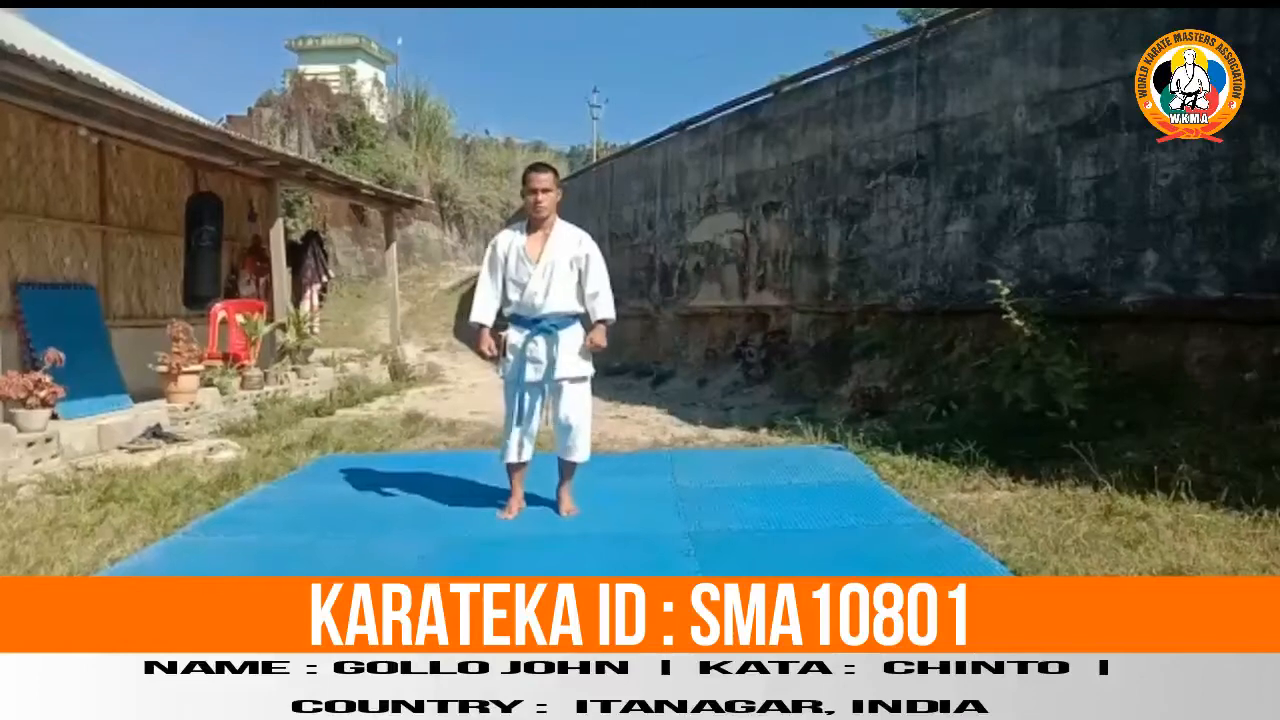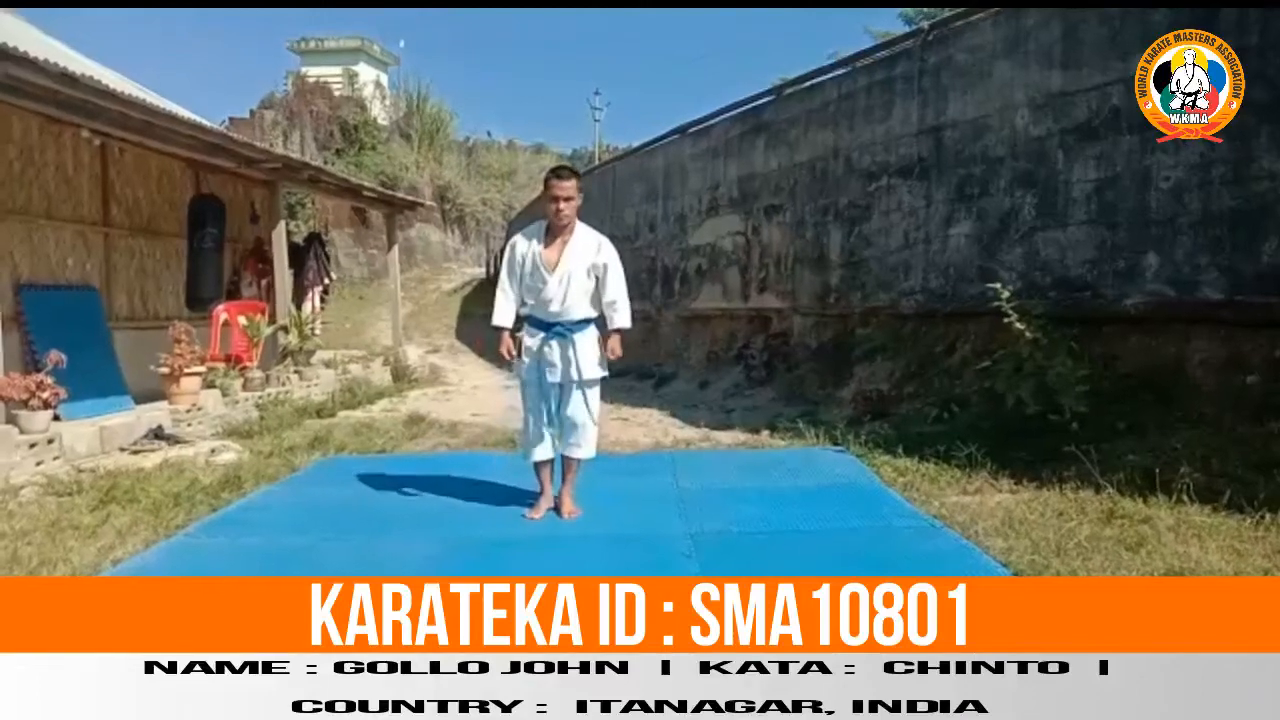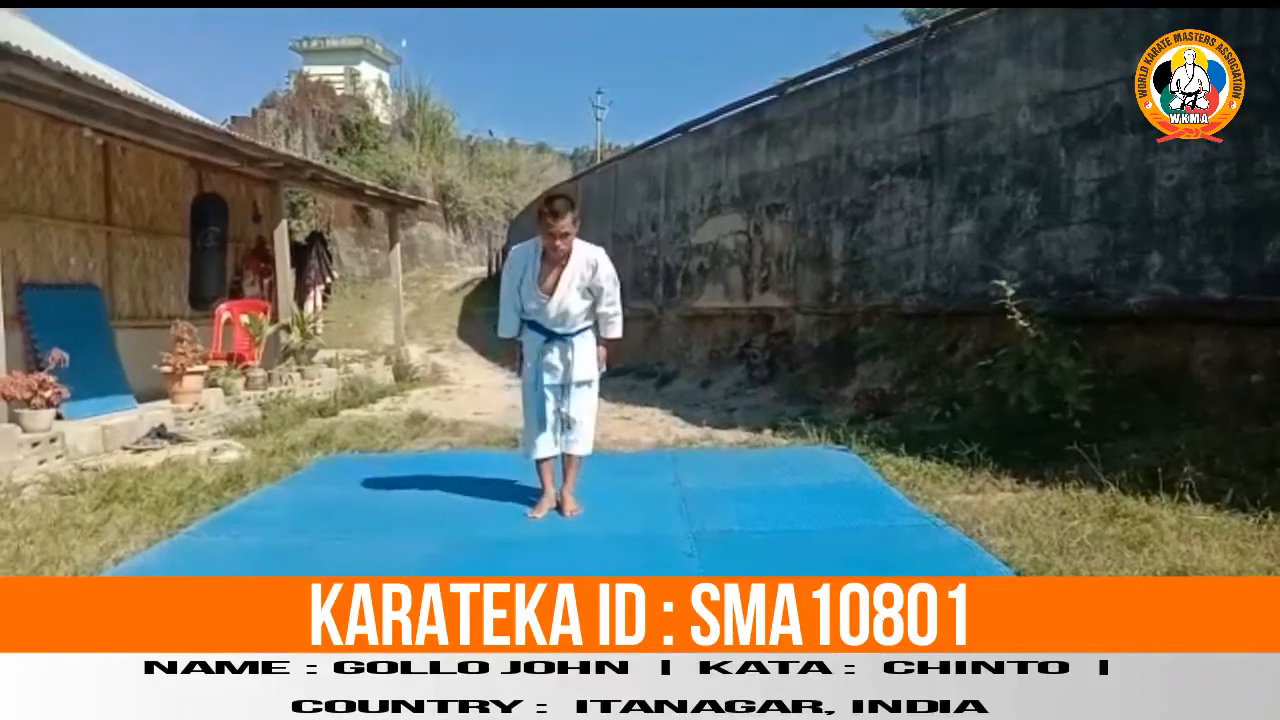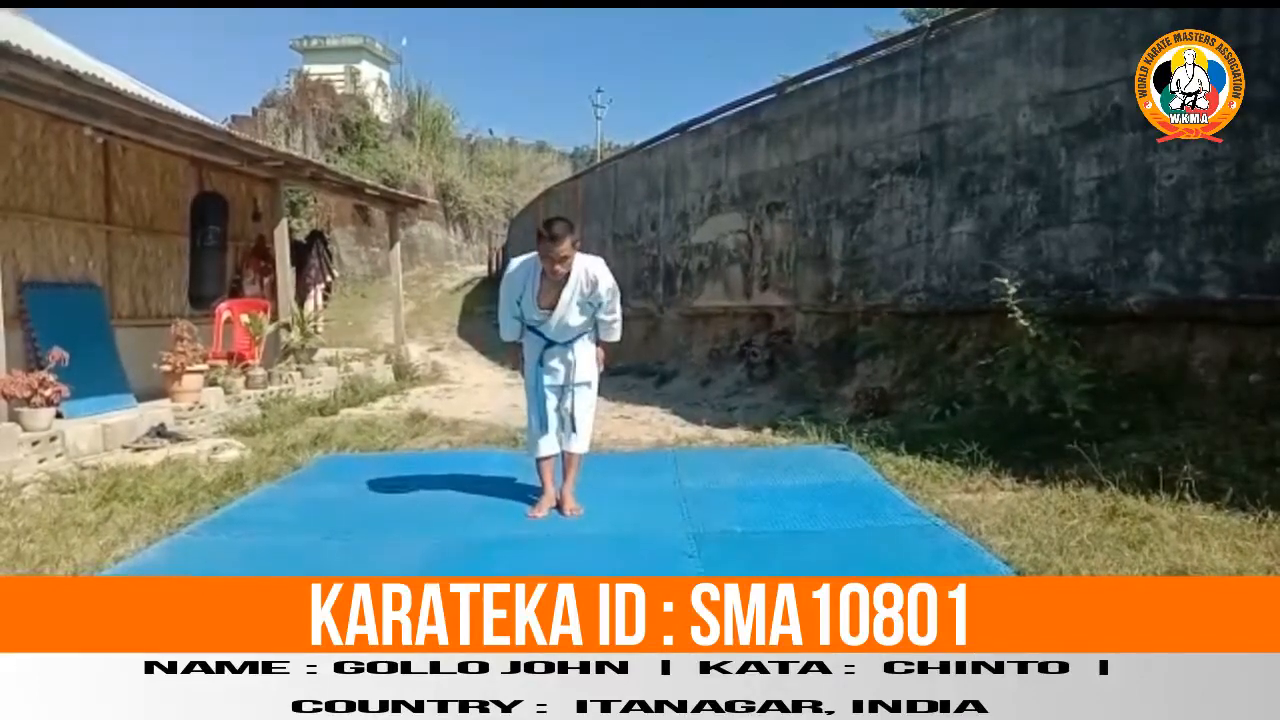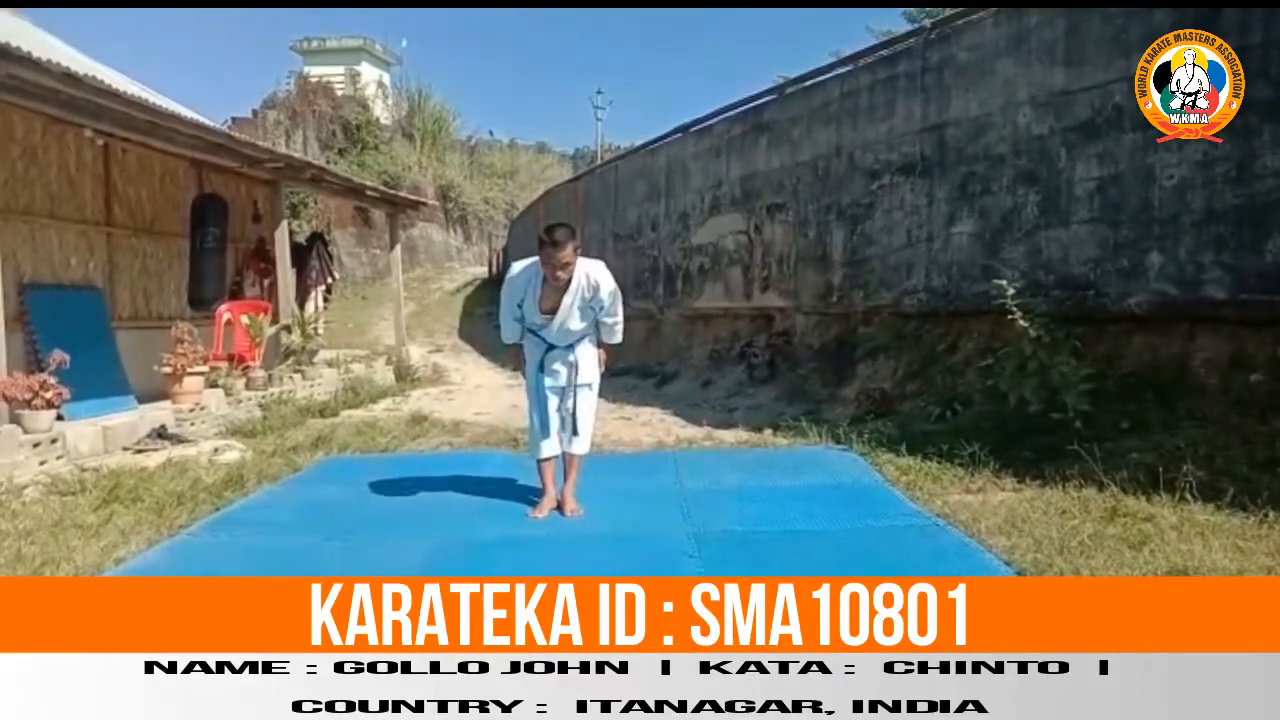
dt=0.5s
person 1, frame 1
left shoulder: (579, 240)
right shoulder: (504, 242)
left elbow: (597, 284)
right elbow: (489, 287)
left wrist: (600, 325)
right wrist: (483, 329)
left hip: (567, 338)
right hip: (522, 339)
left knee: (573, 417)
right knee: (518, 418)
left ankle: (565, 490)
right ankle: (516, 495)
person 1, frame 2
left shoulder: (597, 244)
right shoulder: (521, 242)
left elbow: (614, 291)
right elbow: (508, 289)
left wrist: (615, 334)
right wrist: (505, 332)
left hip: (580, 340)
right hip: (536, 340)
left knee: (578, 417)
right knee: (538, 418)
left ankle: (567, 493)
right ankle: (545, 493)
person 1, frame 3
left shoulder: (594, 260)
right shoulder: (519, 257)
left elbow: (609, 305)
right elbow: (510, 304)
left wrist: (603, 344)
right wrist: (514, 343)
left hip: (579, 344)
right hip: (538, 343)
left knee: (577, 417)
right knee: (539, 418)
left ankle: (568, 491)
right ankle: (547, 492)
person 1, frame 4
left shoulder: (596, 274)
right shoulder: (517, 273)
left elbow: (609, 313)
right elbow: (509, 312)
left wrist: (601, 345)
right wrist: (514, 346)
left hip: (579, 347)
right hip: (538, 347)
left knee: (577, 417)
right knee: (541, 417)
left ankle: (568, 491)
right ankle: (547, 491)
person 1, frame 5
left shoulder: (597, 278)
right shoulder: (518, 277)
left elbow: (611, 315)
right elbow: (510, 314)
left wrist: (602, 347)
right wrist: (514, 347)
left hip: (581, 350)
right hip: (540, 350)
left knee: (578, 418)
right knee: (542, 418)
left ankle: (569, 491)
right ankle: (548, 492)
